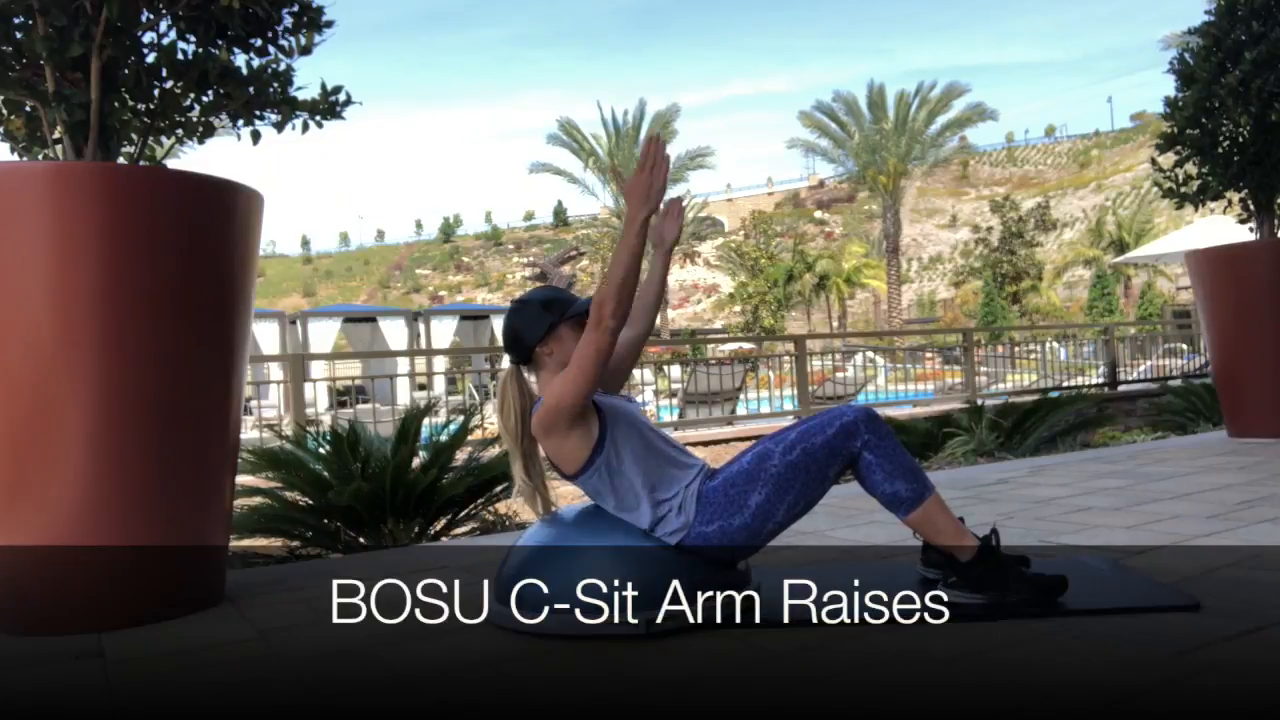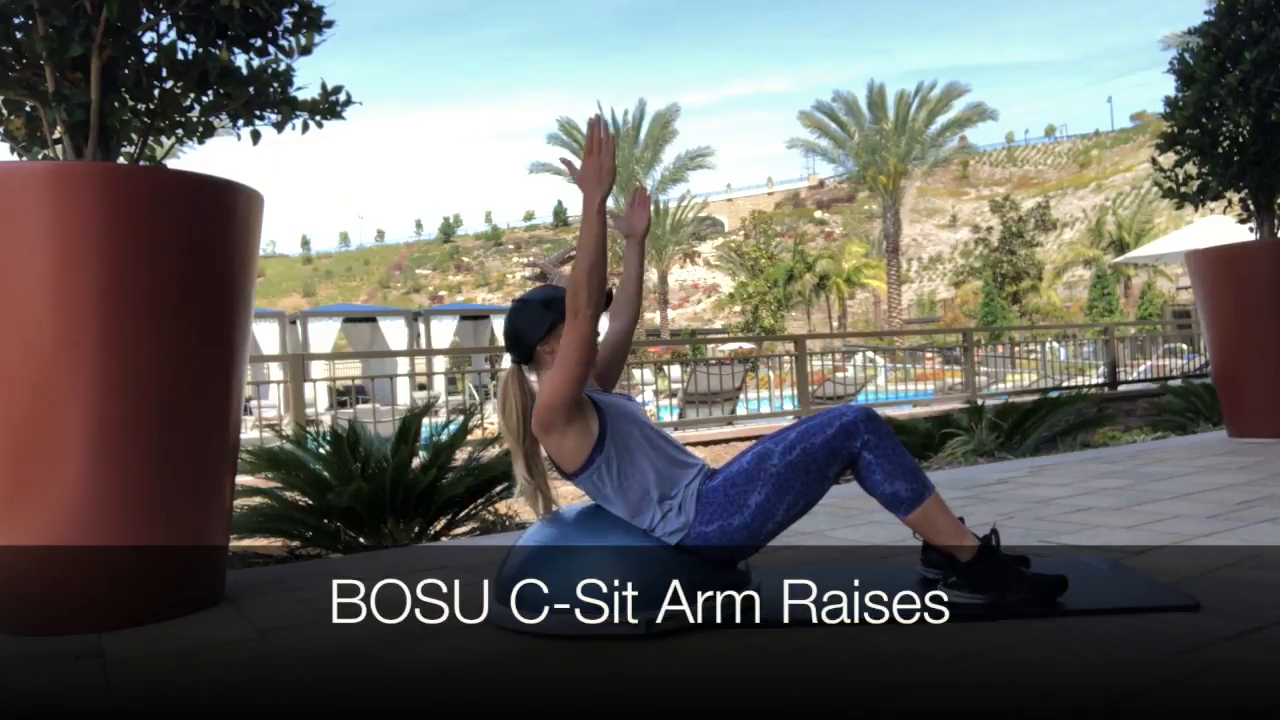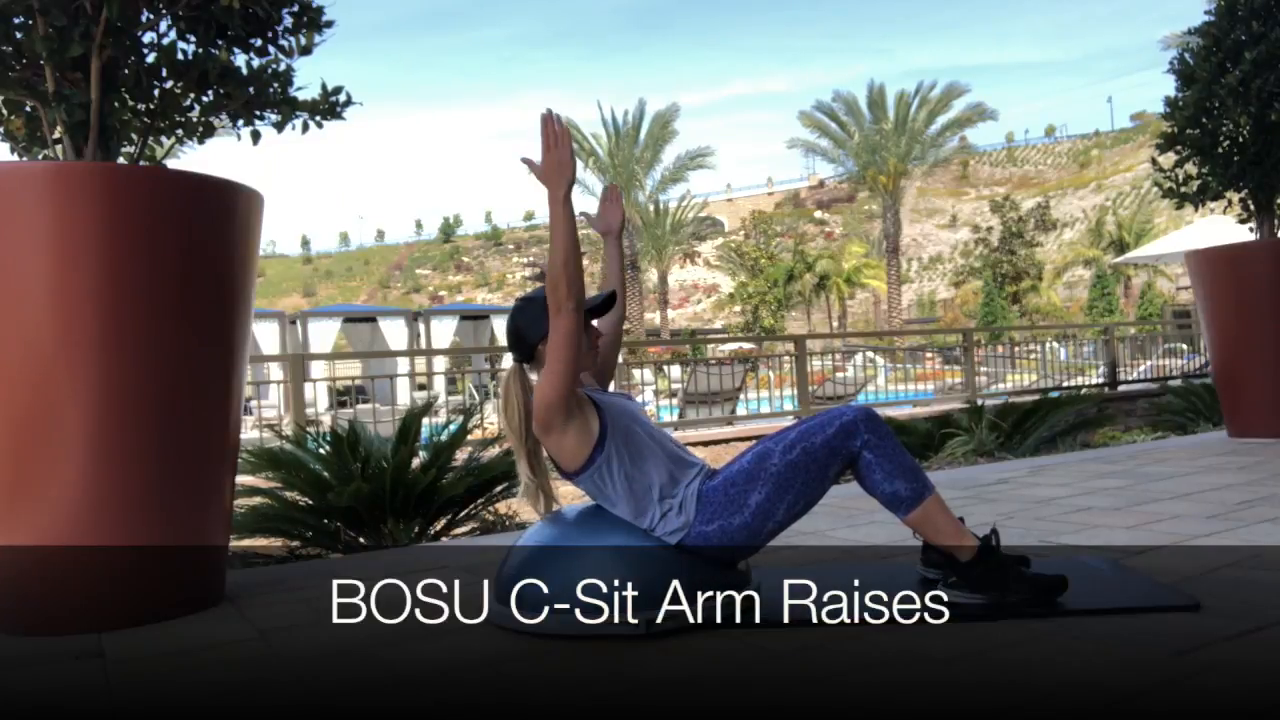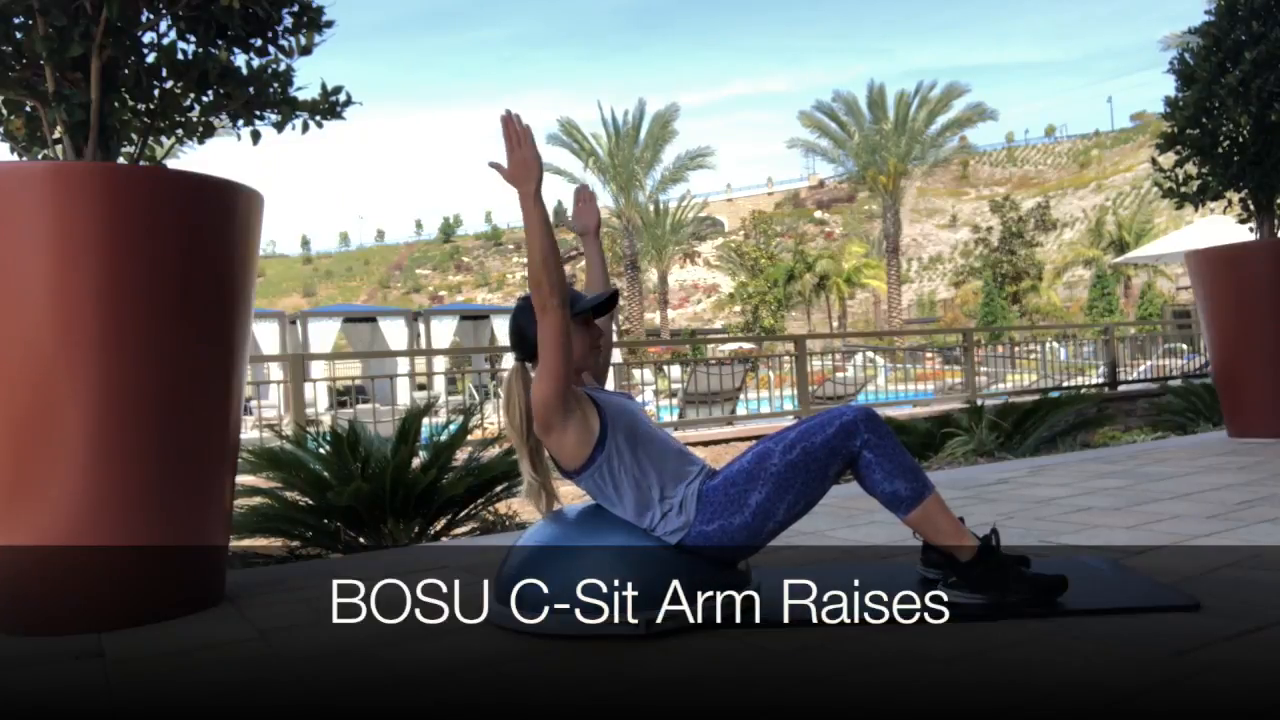
dt=0.1s
person 1, frame 1
left shoulder: (589, 396)
right shoulder: (555, 414)
left elbow: (638, 326)
right elbow: (605, 320)
left wrist: (661, 248)
right wrist: (636, 211)
left hip: (707, 506)
right hip: (700, 524)
left knee: (853, 427)
right knee: (856, 427)
left ankle: (954, 550)
right ankle: (973, 562)
person 1, frame 2
left shoulder: (589, 393)
right shoulder: (555, 412)
left elbow: (622, 316)
right elbow: (584, 309)
left wrist: (635, 240)
right wrist: (593, 200)
left hip: (708, 508)
right hip: (701, 524)
left knee: (852, 426)
right knee: (857, 427)
left ankle: (953, 551)
right ankle: (972, 562)
person 1, frame 3
left shoulder: (585, 394)
right shoulder: (554, 412)
left elbow: (611, 314)
right elbow: (562, 310)
left wrist: (612, 238)
right wrist: (561, 193)
left hip: (710, 506)
right hip: (702, 524)
left knee: (853, 427)
right knee: (857, 427)
left ankle: (953, 551)
right ankle: (972, 564)
person 1, frame 4
left shoulder: (583, 393)
right shoulder: (555, 410)
left elbow: (596, 312)
right elbow: (550, 306)
left wrist: (591, 237)
right wrist: (530, 191)
left hip: (708, 506)
right hip: (703, 523)
left knee: (853, 426)
right knee: (857, 428)
left ankle: (953, 550)
right ankle: (971, 562)
